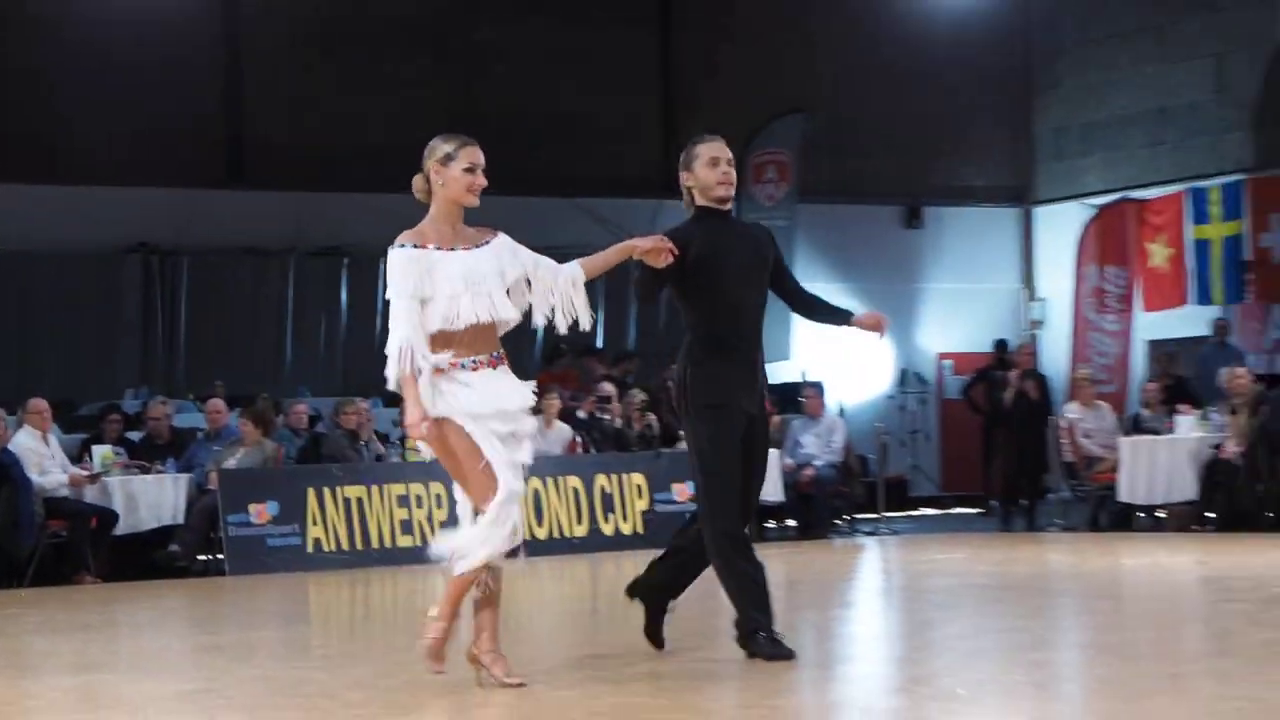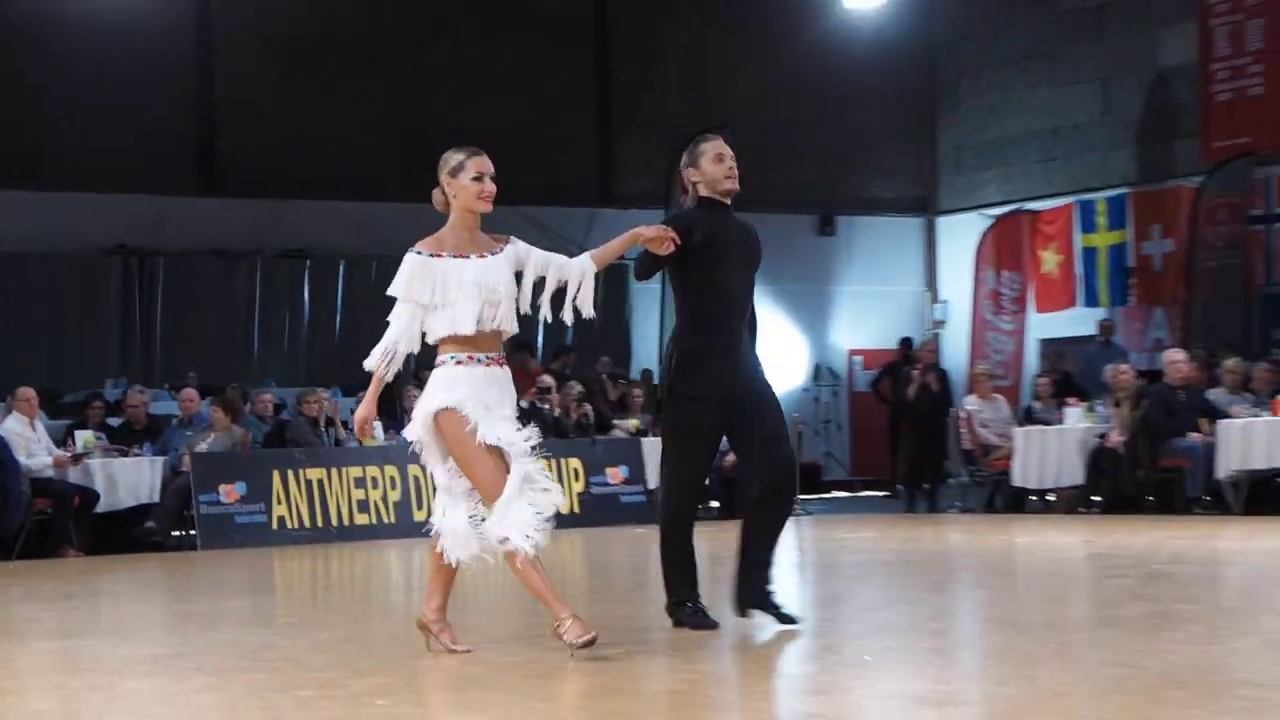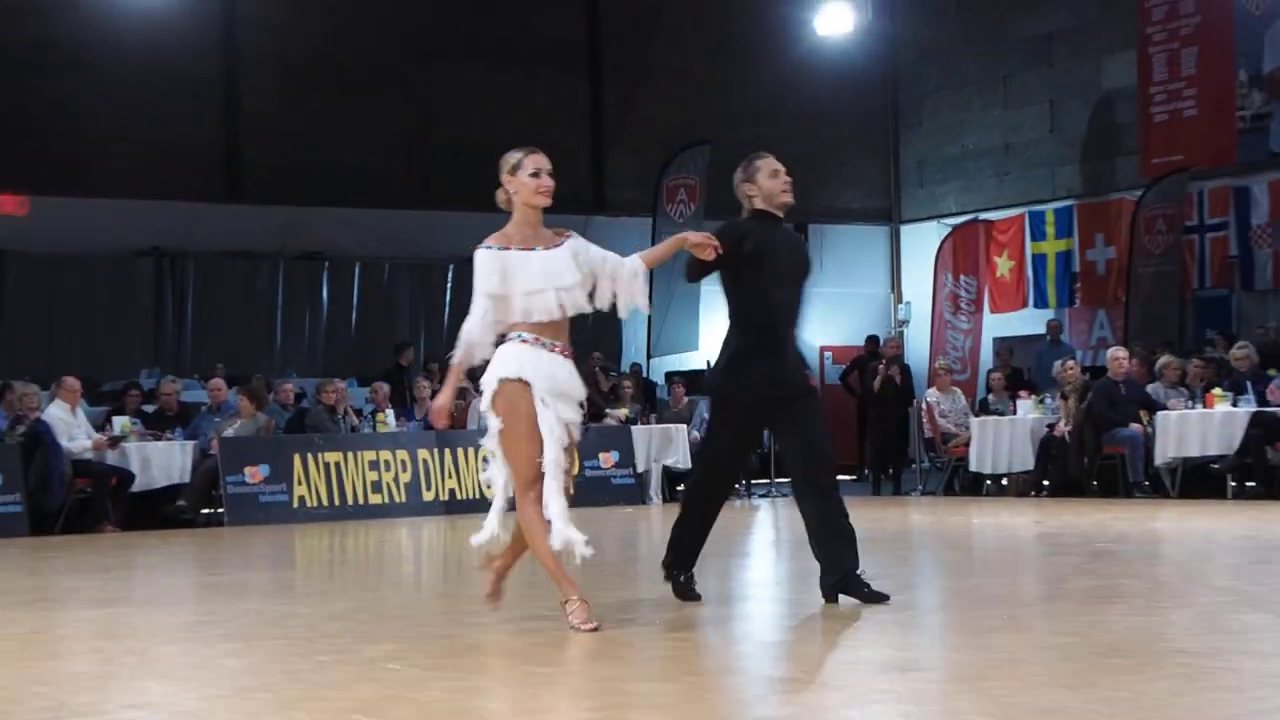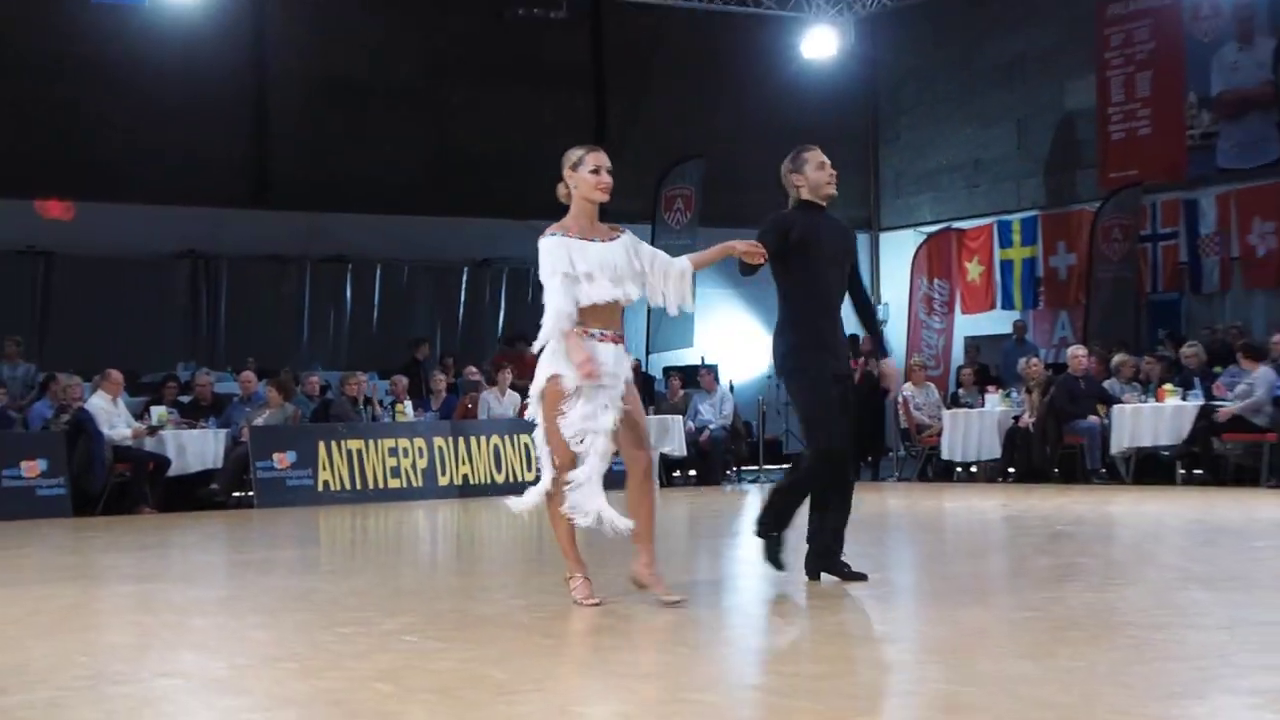
dt=0.2s
person 1, frame 1
left shoulder: (494, 243)
right shoulder: (411, 247)
left elbow: (561, 275)
right elbow: (405, 333)
left wrist: (632, 247)
right wrist: (411, 405)
left hip: (500, 387)
right hip: (449, 391)
left knee: (490, 519)
right knee: (497, 510)
left ankle: (484, 644)
right ankle: (444, 612)
person 1, frame 2
left shoulder: (507, 249)
right shoulder: (425, 257)
left elbow: (573, 269)
right elbow: (401, 329)
left wrist: (634, 237)
right wrist: (370, 399)
left hip: (498, 387)
right hip: (455, 388)
left knee: (463, 507)
right knee: (507, 497)
left ankle: (434, 615)
right ankle: (563, 615)
person 1, frame 3
left shoulder: (566, 242)
right shoulder: (494, 250)
left elbow: (625, 268)
right elbow: (478, 323)
left wrist: (679, 242)
right wrist: (449, 388)
left hip: (562, 371)
right hip: (519, 367)
left knee: (551, 489)
right knee: (533, 487)
left ankle: (503, 558)
right ankle: (570, 594)
person 1, frame 4
left shoulder: (620, 238)
right shoulder: (556, 237)
left elbow: (672, 269)
right elbow: (559, 301)
left wrist: (727, 248)
right wrist: (580, 349)
left hip: (616, 361)
right hip: (568, 359)
left knee: (642, 462)
right knee: (563, 470)
left ankle: (645, 564)
right ankle: (575, 572)
person 2, frame 1
left shoulder: (759, 237)
right shoulder: (685, 240)
left elbow: (794, 296)
right elbow: (646, 290)
left wrist: (852, 318)
right wrist: (652, 265)
left hip: (753, 385)
right hip: (707, 388)
left knee: (726, 508)
right knee: (726, 510)
left ankle: (656, 587)
right ankle: (755, 624)
person 2, frame 2
left shoulder: (746, 235)
right shoulder: (684, 225)
right elbow: (643, 271)
left wrist: (750, 362)
right wrist: (656, 252)
left hip: (740, 368)
right hip: (694, 371)
left knee: (778, 476)
right knee: (683, 487)
left ankle: (753, 585)
right ankle: (683, 597)
person 2, frame 3
left shoulder: (796, 243)
right shoulder: (738, 233)
right elbow: (695, 272)
right wrist: (699, 257)
left hip: (789, 368)
right hip: (743, 369)
left knee: (817, 467)
right knee: (717, 472)
left ankle: (841, 574)
right ankle: (680, 564)
person 2, frame 4
left shoulder: (841, 232)
right shoulder: (784, 223)
left elbow: (856, 292)
right elbow: (747, 266)
left wrist: (881, 347)
left hip: (834, 349)
right hip: (798, 348)
left knee: (841, 448)
right knee: (830, 445)
left ankle: (826, 553)
right ankle: (772, 520)
